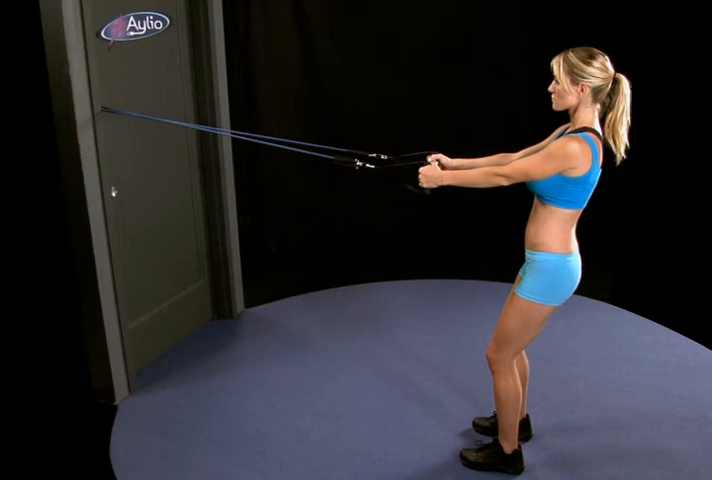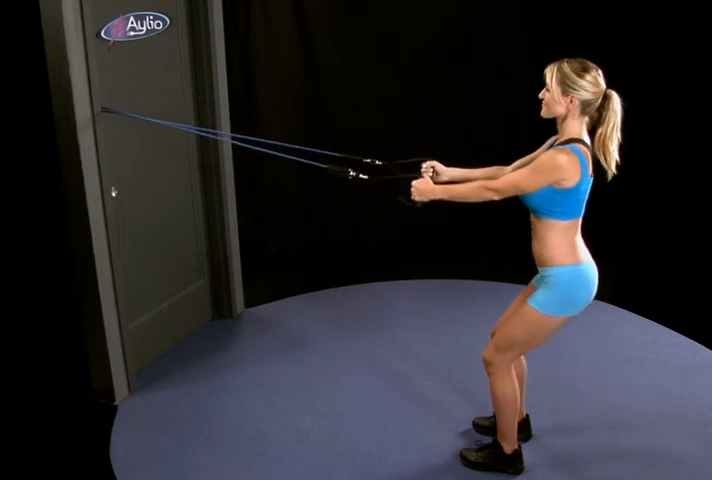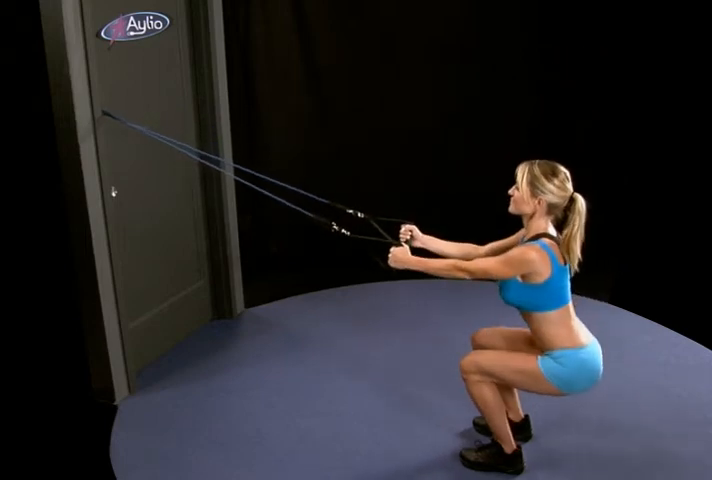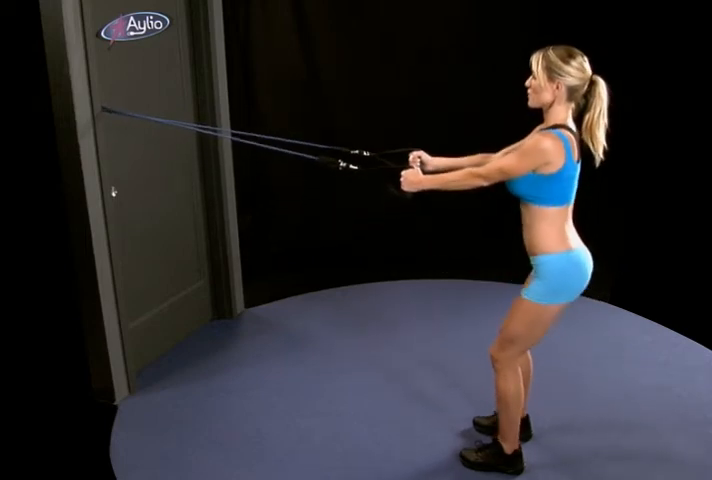
dt=1s
person 1, frame 1
left shoulder: (576, 148)
right shoulder: (572, 134)
left elbow: (503, 177)
right elbow: (514, 158)
left wrist: (443, 178)
right wrist: (455, 163)
left hip: (550, 269)
right hip: (546, 262)
left knee: (499, 355)
right knee: (510, 344)
left ankle: (507, 451)
right ankle: (516, 420)
person 1, frame 2
left shoulder: (563, 159)
right shoulder: (564, 145)
left elbow: (494, 190)
right elbow: (506, 172)
left wrist: (435, 192)
right wrist: (449, 173)
left hip: (566, 282)
right hip: (562, 274)
left knee: (496, 357)
right knee: (504, 338)
left ankle: (507, 452)
right ankle: (516, 420)
person 1, frame 3
left shoulder: (533, 255)
right shoulder: (536, 236)
left elbow: (466, 270)
right elbow: (478, 252)
left wrist: (410, 261)
right wrist: (423, 241)
left hip: (572, 364)
right hip: (568, 348)
left knee: (472, 366)
right knee: (482, 340)
left ankle: (507, 452)
right ankle: (515, 421)
person 1, frame 4
left shoulder: (548, 143)
right shoulder: (556, 133)
left elbow: (484, 176)
right elbow: (493, 159)
left wrist: (424, 182)
right wrist: (436, 162)
left hip: (558, 267)
right hip: (561, 261)
left knee: (503, 355)
right knee: (515, 346)
left ankle: (507, 452)
right ankle: (516, 419)
